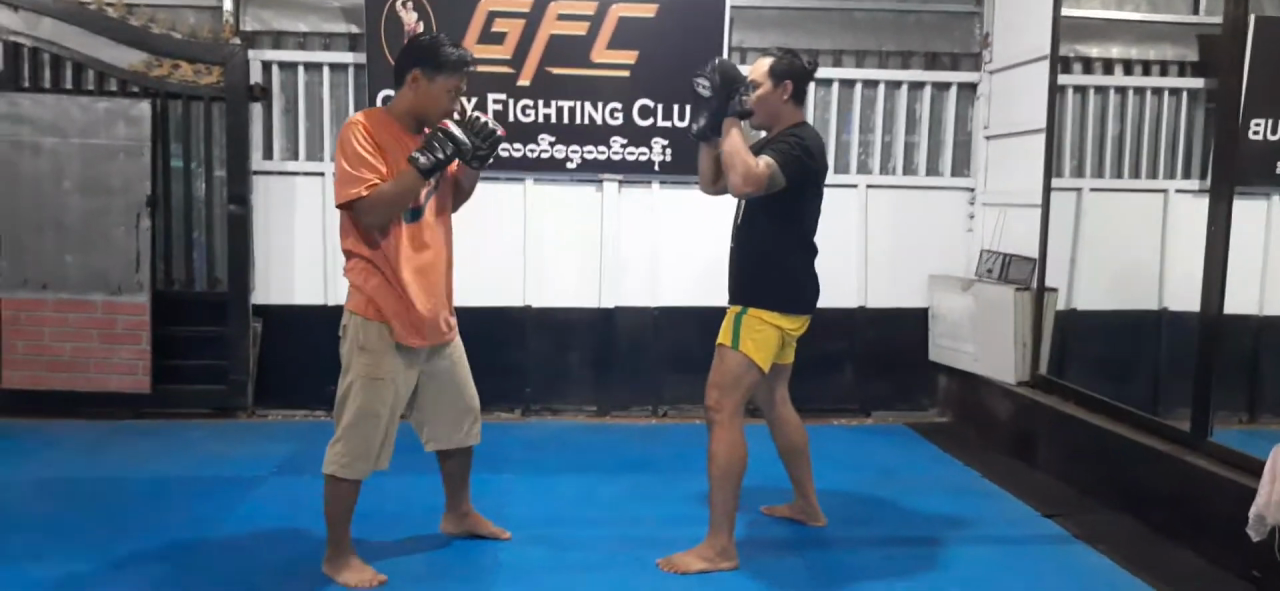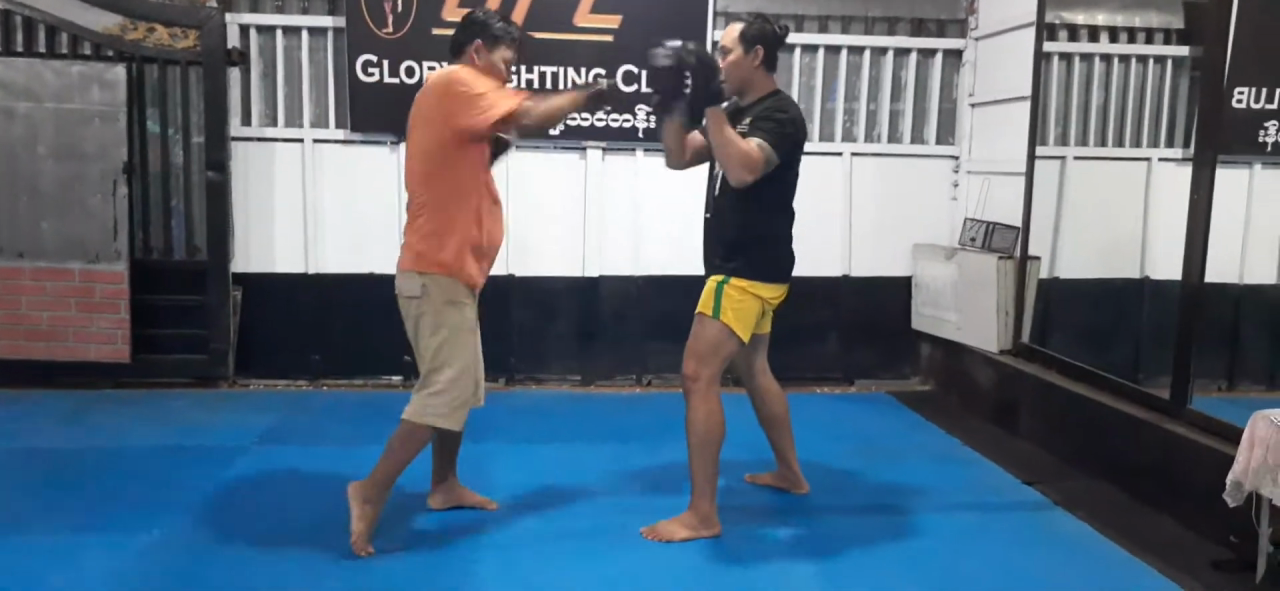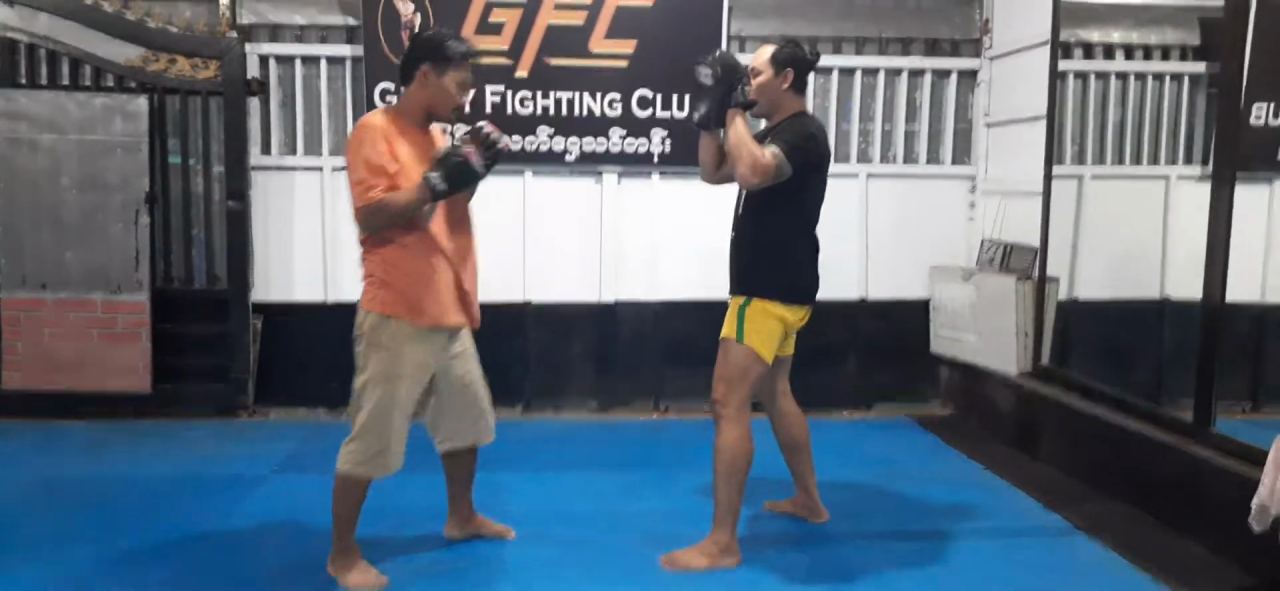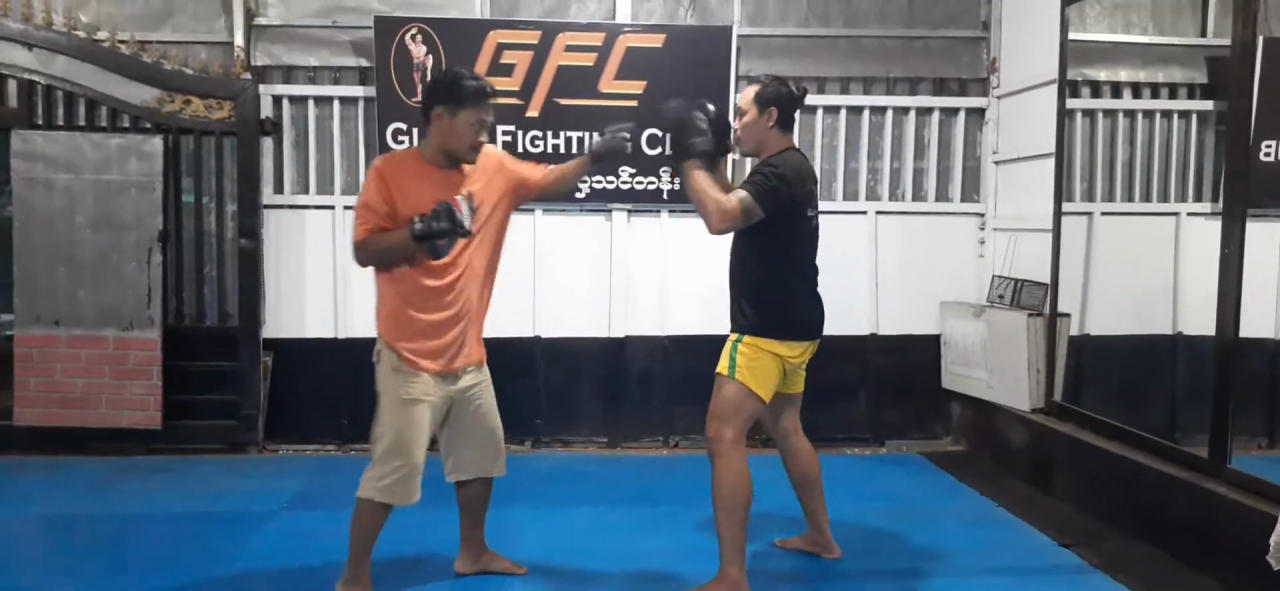
dt=0.7s
person 1, frame 1
left shoulder: (434, 131)
right shoulder: (363, 130)
left elbow: (450, 200)
right elbow: (371, 213)
left wrist: (472, 157)
right wrist: (426, 160)
left hip: (434, 314)
right hip: (378, 318)
left knee: (459, 416)
right knee: (358, 437)
left ankle: (459, 512)
person 1, frame 2
left shoulder: (471, 96)
right shoulder: (453, 84)
right elbow: (532, 114)
left wrist: (488, 150)
right wrist: (591, 90)
left hip: (454, 268)
right hip: (436, 270)
left knee: (460, 384)
right knee: (447, 390)
left ankle: (445, 485)
right ankle: (372, 490)
person 1, frame 3
left shoulder: (436, 135)
right shoulder: (374, 130)
right elbow: (373, 217)
left wrist: (470, 172)
right wrist: (438, 179)
left hip: (449, 310)
right hip: (397, 315)
left knee: (468, 416)
right knee: (375, 435)
left ankle: (462, 517)
person 1, frame 4
left shoulder: (492, 166)
right shoulder: (390, 171)
left elbow: (547, 180)
right elbow: (365, 251)
left wrist: (595, 154)
right wrist: (422, 230)
left hip: (467, 351)
right hip: (411, 354)
left knee: (482, 452)
right knee: (394, 465)
person 2, frame 1
left shoulder: (800, 144)
right shoulder: (775, 143)
left elbow: (743, 182)
right elbow: (714, 183)
left wrist: (730, 117)
right wrist: (708, 126)
left hip: (769, 300)
right hip: (777, 296)
left knee: (721, 408)
right knee: (772, 400)
left ankle: (719, 546)
right ankle: (807, 505)
person 2, frame 2
left shoulder: (780, 115)
right shoulder: (739, 113)
left elbow: (741, 172)
right elbow: (678, 158)
left wrist: (709, 105)
right wrist: (673, 100)
left hip: (749, 270)
right hip: (749, 266)
left knee: (698, 376)
right knee: (753, 369)
left ankle: (702, 513)
right ankle: (791, 473)
person 2, frame 3
left shoulder: (802, 133)
right shoulder: (775, 132)
left elbow: (751, 173)
right elbow: (714, 171)
left wrist: (733, 108)
right wrist: (710, 113)
left hip: (771, 291)
right hip: (774, 288)
left knee: (728, 403)
right knee: (774, 393)
left ankle: (722, 543)
right ankle: (809, 500)
person 2, frame 4
left shoulder: (780, 172)
right shoulder: (785, 168)
left elbow: (720, 217)
right elbow: (727, 208)
left wrist: (692, 156)
right wrist: (710, 158)
left hip: (769, 330)
right hip: (791, 325)
left knee: (724, 437)
right knee: (785, 429)
right ankle: (821, 536)
